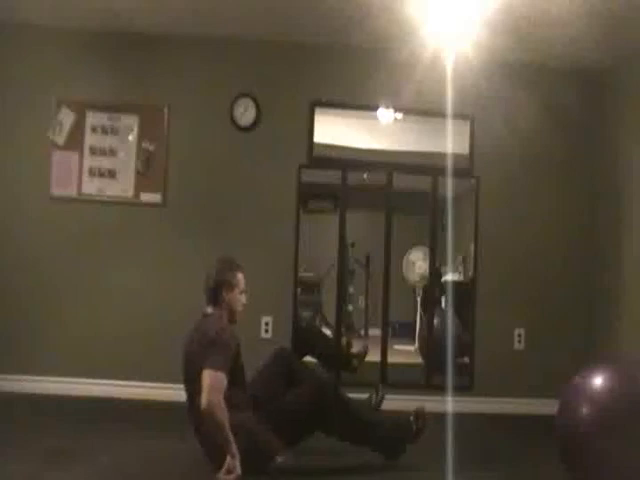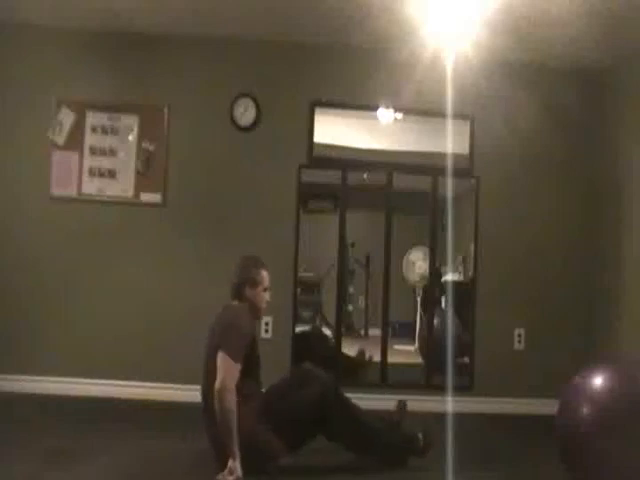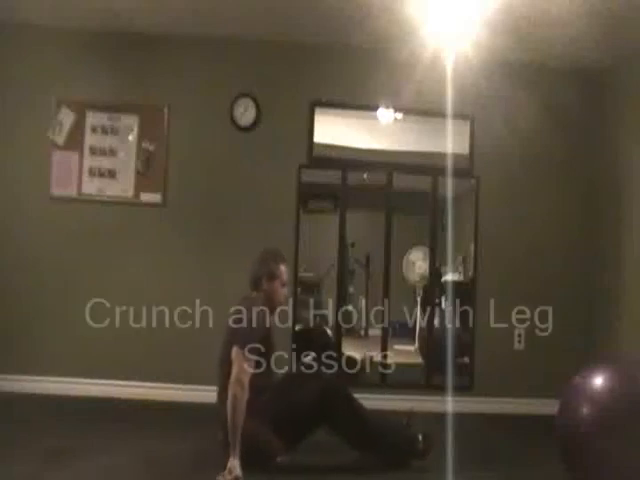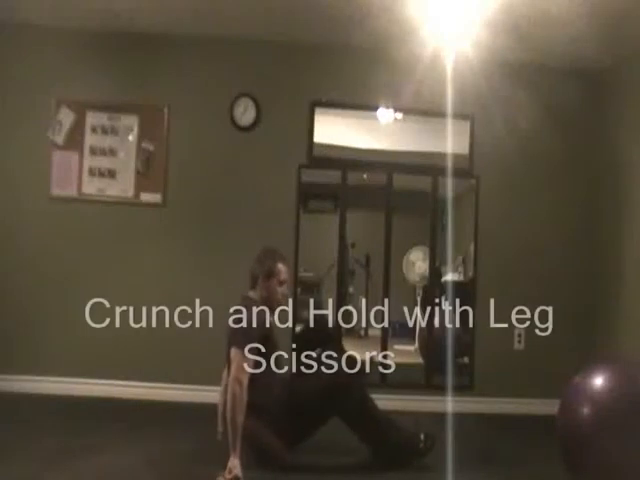
dt=0.3s
person 1, frame 1
left shoulder: (204, 328)
right shoulder: (221, 335)
right elbow: (210, 401)
right wrist: (232, 453)
right hip: (245, 443)
left knee: (284, 360)
right knee: (321, 393)
left ankle: (356, 416)
right ankle: (392, 437)
person 1, frame 2
left shoulder: (232, 316)
right shoulder: (239, 324)
right elbow: (223, 388)
right wrist: (234, 456)
left hip: (247, 419)
right hip: (248, 440)
left knee: (307, 377)
right knee: (325, 396)
left ankle: (378, 433)
right ankle: (397, 446)
person 1, frame 3
left shoulder: (251, 311)
right shoulder: (254, 318)
right elbow: (238, 383)
right wrist: (234, 456)
left hip: (257, 413)
right hip: (254, 435)
left knee: (315, 374)
right knee: (329, 391)
right ankle: (397, 446)
person 1, frame 4
left shoulder: (251, 313)
right shoulder: (252, 320)
left elbow: (229, 375)
right elbow: (237, 382)
left wrist: (226, 426)
right wrist: (234, 455)
left hip: (273, 413)
right hip: (269, 430)
right knee: (341, 381)
right ankle: (398, 446)
